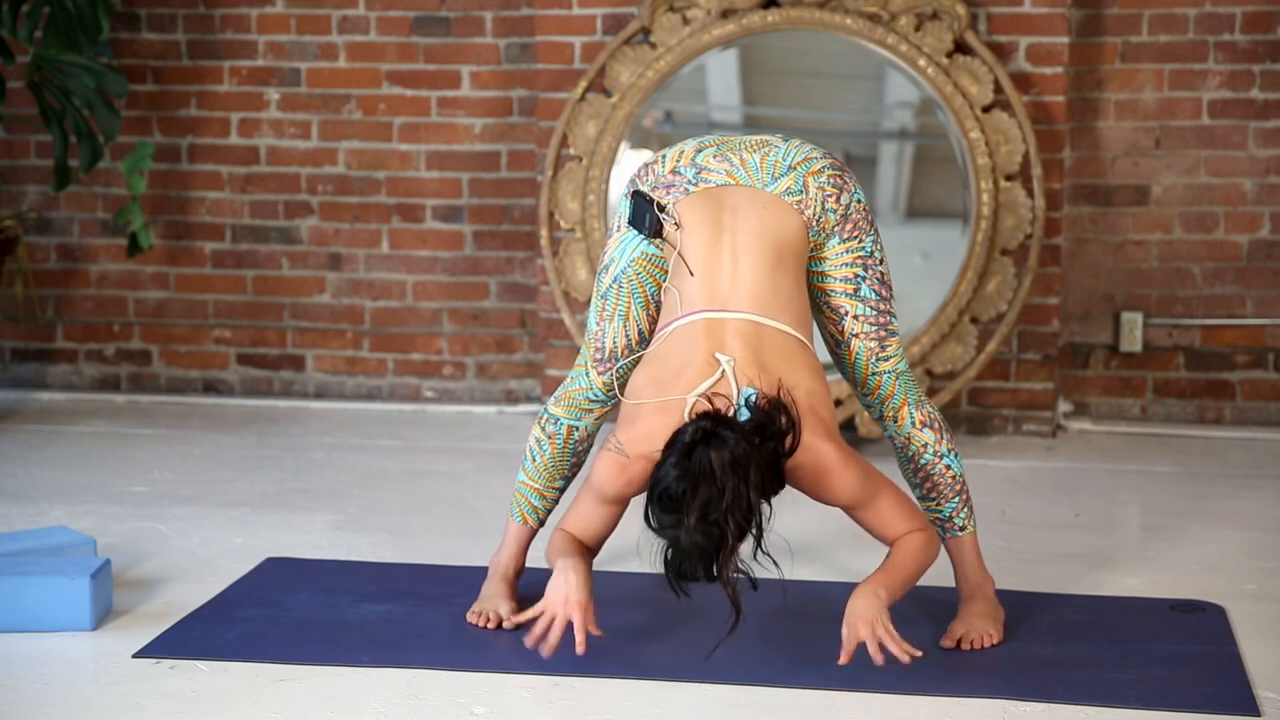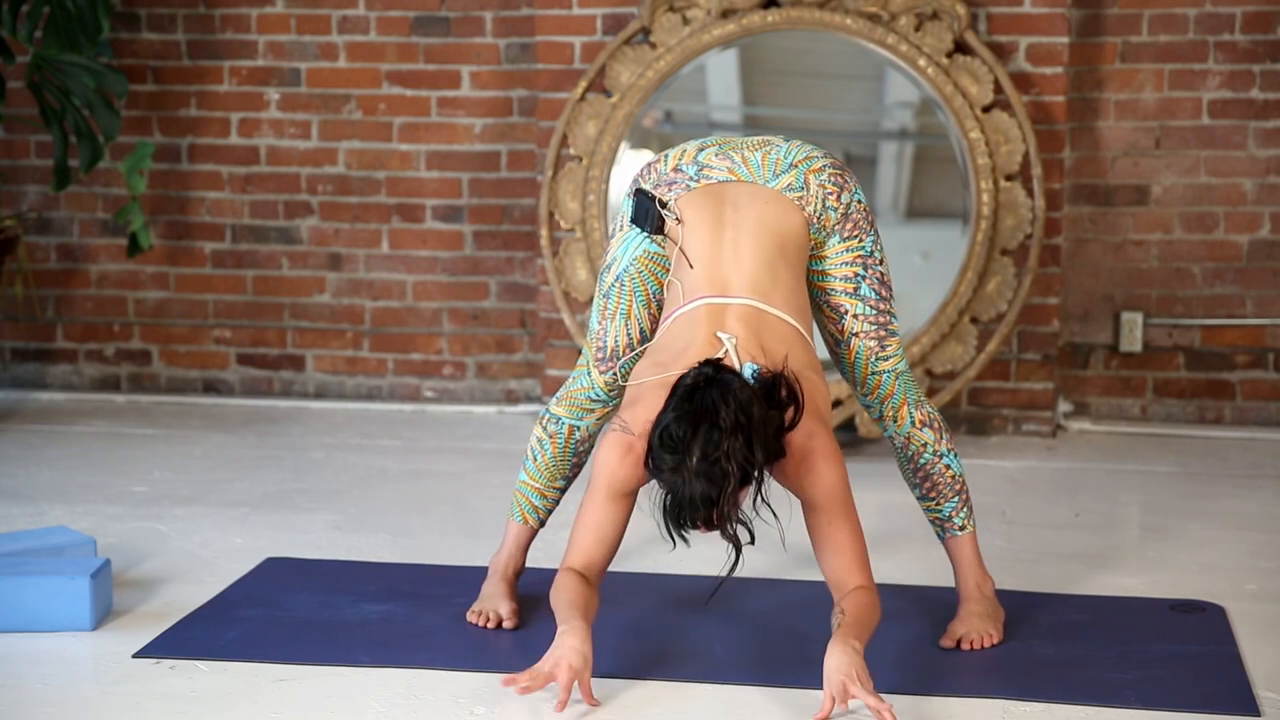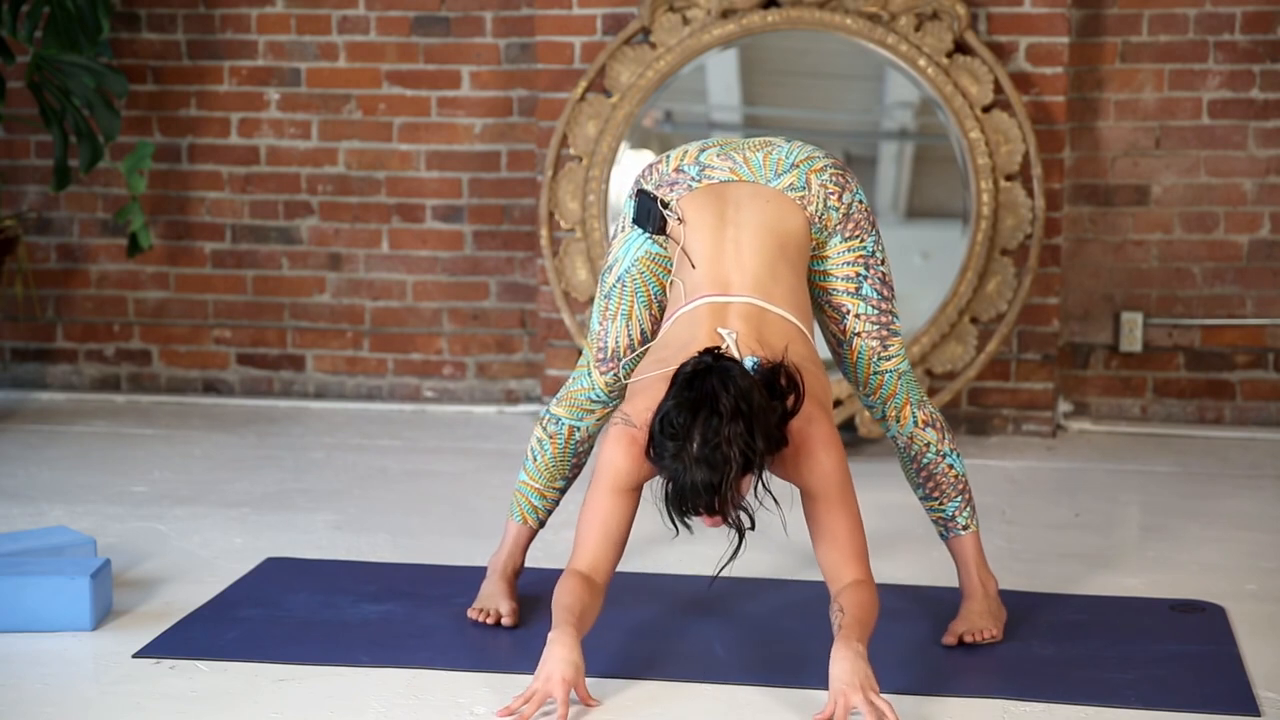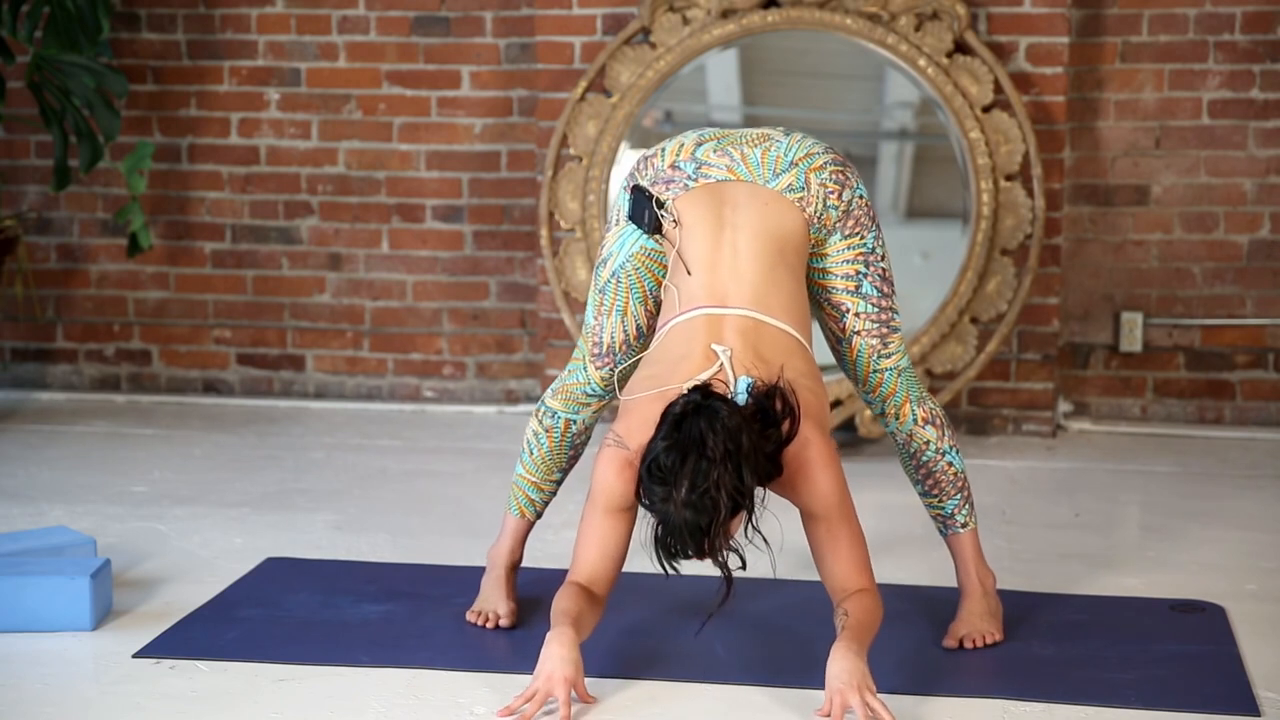
dt=0.5s
person 1, frame 1
left shoulder: (812, 448)
right shoulder: (636, 446)
left elbow: (916, 532)
right elbow: (573, 532)
left wrist: (872, 594)
right wrist: (568, 568)
left knee: (892, 393)
right knee: (591, 385)
left ankle: (975, 581)
right ankle: (505, 564)
person 1, frame 2
left shoulder: (804, 439)
right shoulder: (632, 433)
left elbow: (856, 588)
right elbow: (578, 570)
left wrist: (845, 649)
right wrist: (573, 633)
left knee: (891, 393)
right knee: (593, 386)
left ankle: (974, 584)
right ankle: (505, 563)
person 1, frame 3
left shoulder: (806, 433)
right shoulder: (635, 429)
left elbow: (851, 580)
right elbow: (586, 572)
left wrist: (849, 653)
right wrist: (562, 642)
left knee: (892, 392)
right knee: (594, 385)
left ankle: (977, 581)
right ankle: (506, 561)
person 1, frame 4
left shoulder: (800, 448)
right shoulder: (632, 445)
left elbow: (857, 591)
right elbow: (586, 586)
left wrist: (848, 654)
right wrist: (561, 640)
left knee: (892, 387)
right knee: (587, 378)
left ankle: (975, 577)
right ankle: (505, 556)
